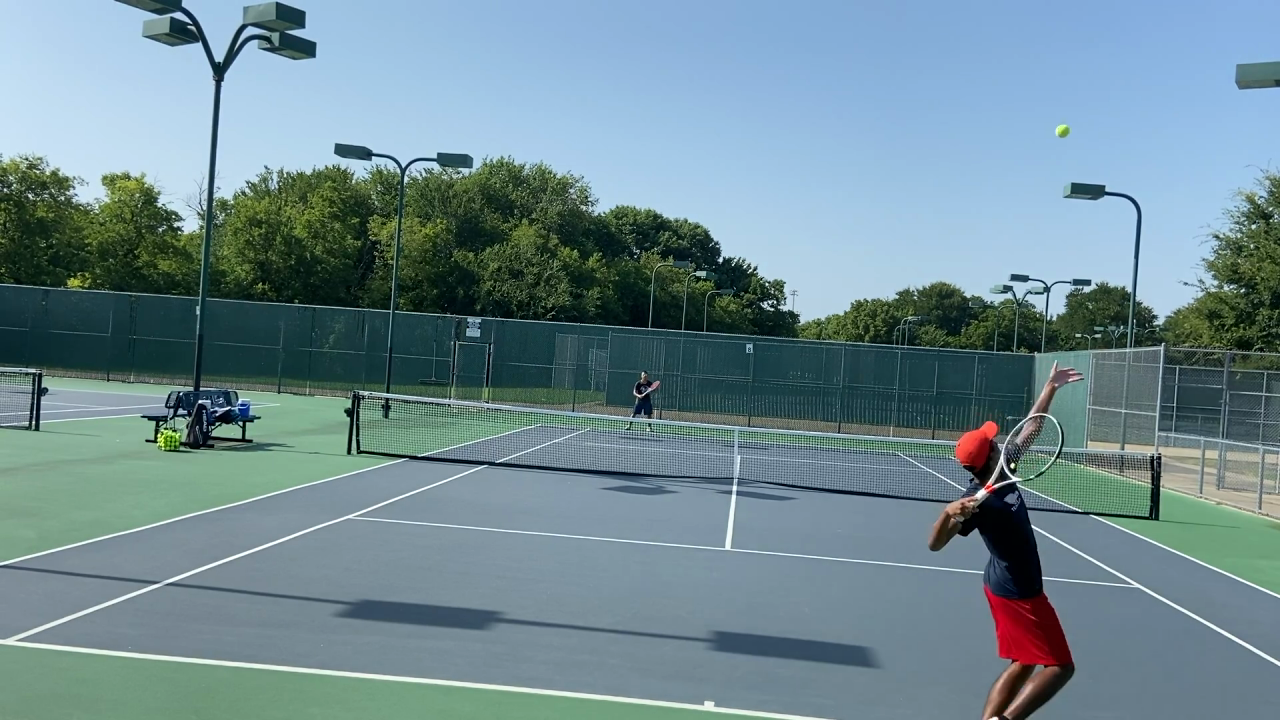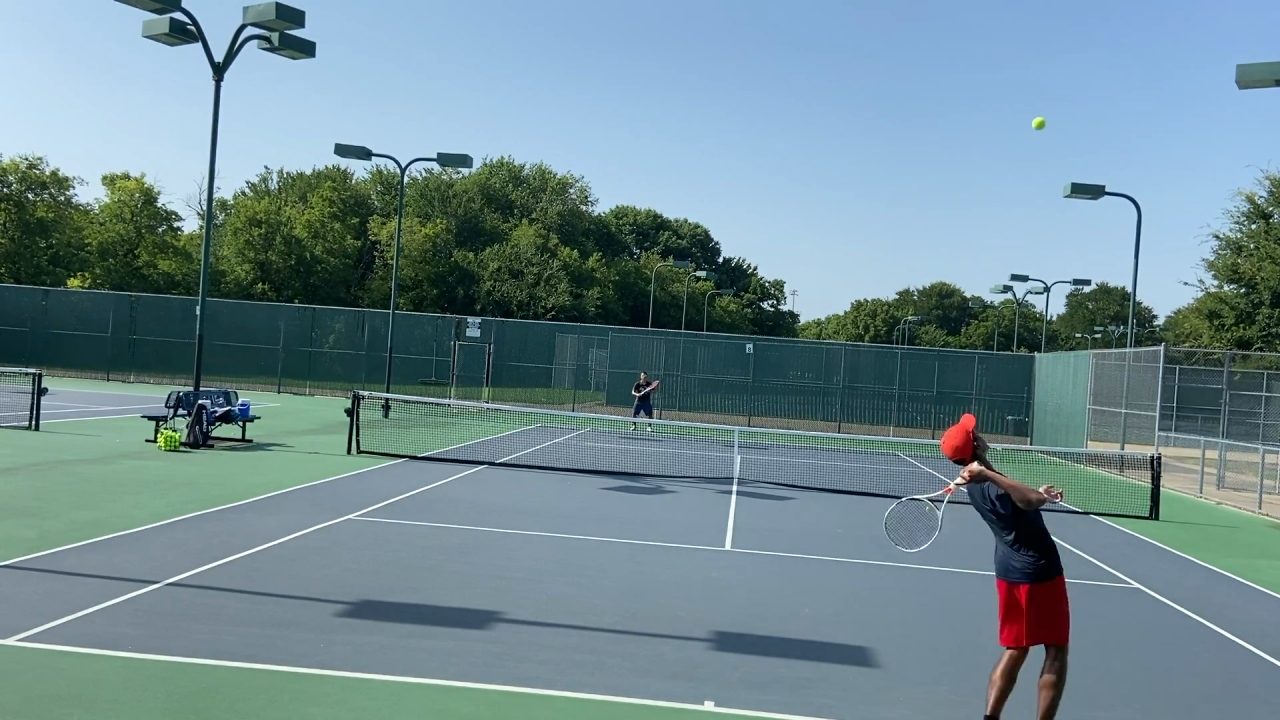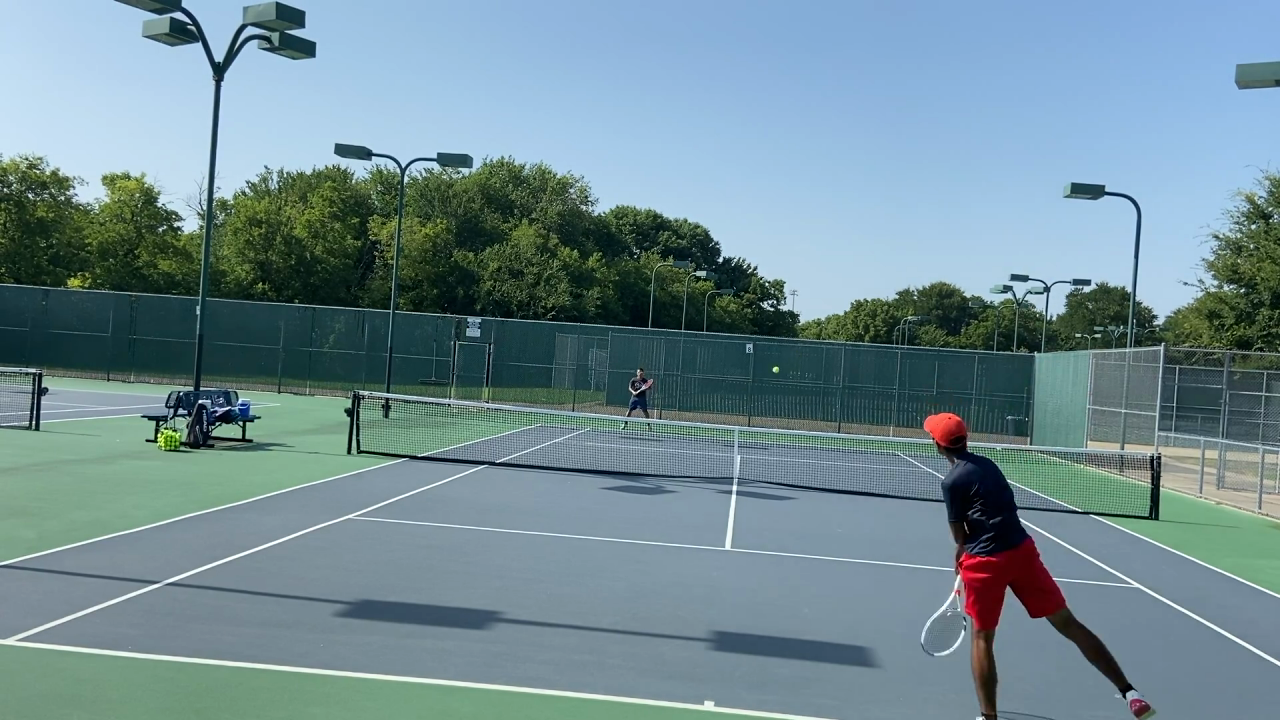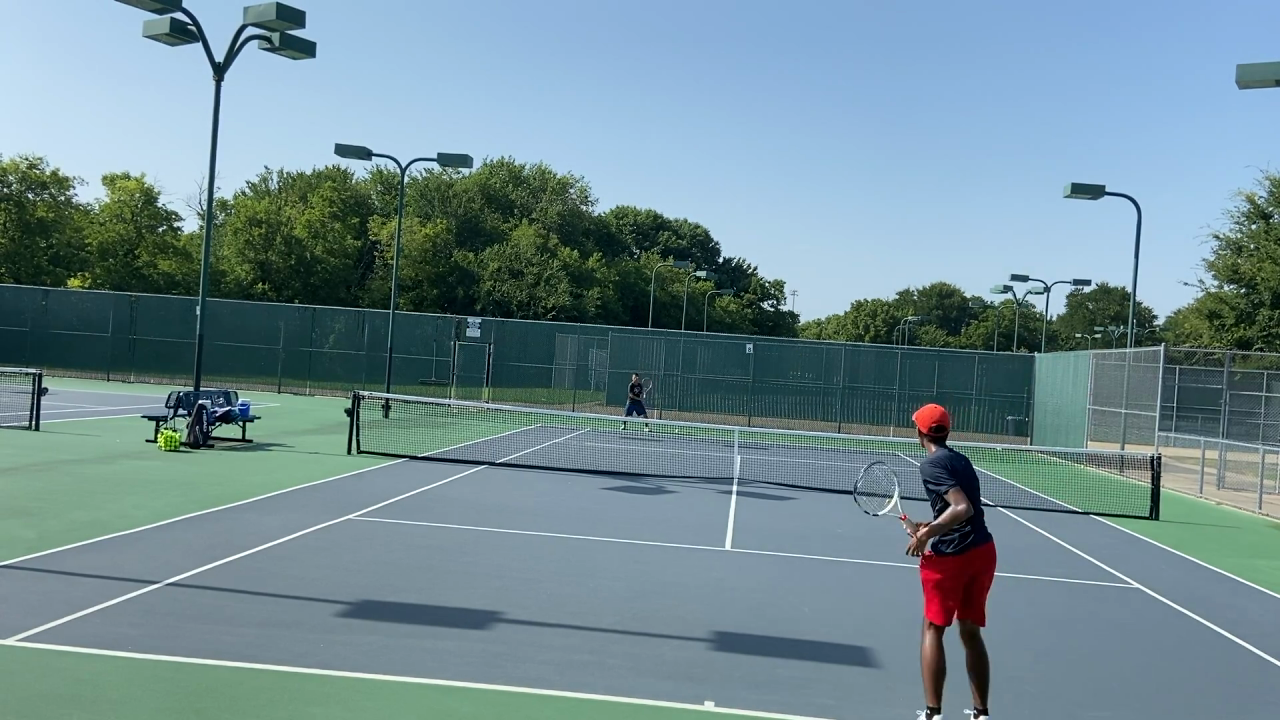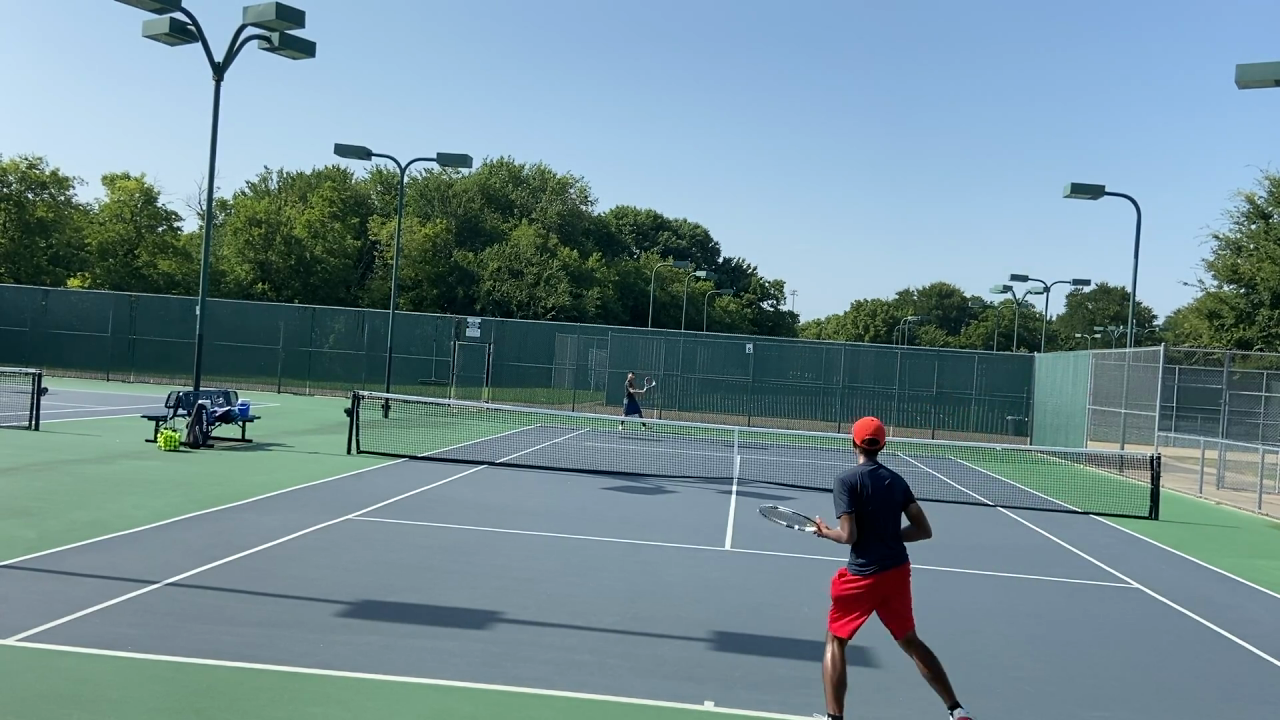
dt=0.4s
person 1, frame 1
left shoulder: (1001, 471)
right shoulder: (978, 501)
right elbow: (934, 544)
left wrist: (1051, 386)
right wrist: (949, 512)
left hip: (1016, 588)
right hip: (1018, 593)
left knee: (1023, 665)
right knee: (1059, 668)
person 1, frame 2
left shoulder: (978, 485)
right shoulder: (993, 487)
right elbow: (1032, 500)
left wrist: (1041, 493)
right wrist: (991, 474)
left hip: (1009, 576)
right hip: (1042, 575)
left knee: (1014, 652)
right knee: (1056, 653)
person 1, frame 3
left shoulder: (952, 483)
right shoulder: (986, 464)
left elbow: (960, 538)
left wrist: (959, 563)
left hip: (986, 561)
right hip: (1022, 550)
left knee: (982, 637)
right knee: (1067, 624)
right ankle: (1129, 693)
person 1, frame 4
left shoulder: (932, 464)
right shoulder: (962, 460)
left elbow: (963, 509)
left wrist: (926, 533)
right wrist: (927, 529)
left hip: (952, 556)
right hip: (983, 550)
left knee: (933, 631)
right knee: (971, 633)
person 1, frame 5
left shoulder: (845, 481)
right shoulder: (897, 482)
left elbow: (848, 535)
right elbow: (924, 530)
left wrist: (826, 532)
left hip: (862, 576)
right hip: (898, 570)
left knee: (835, 643)
right knee: (911, 643)
